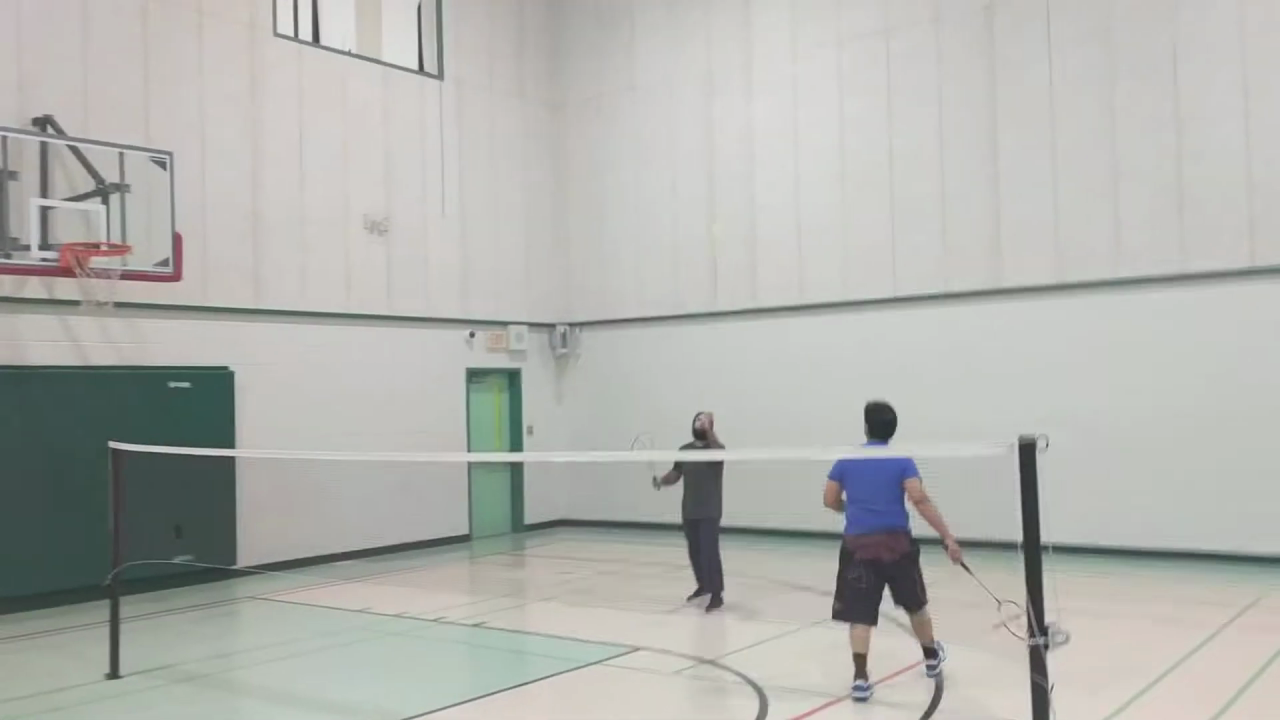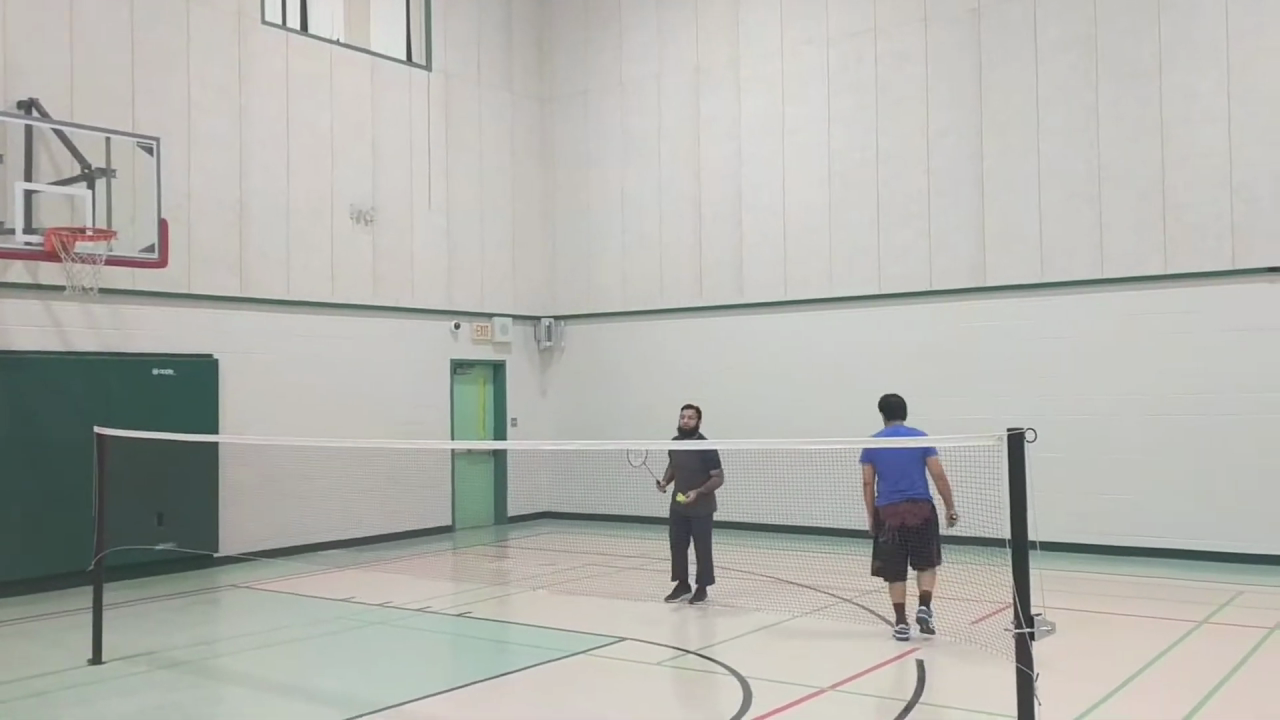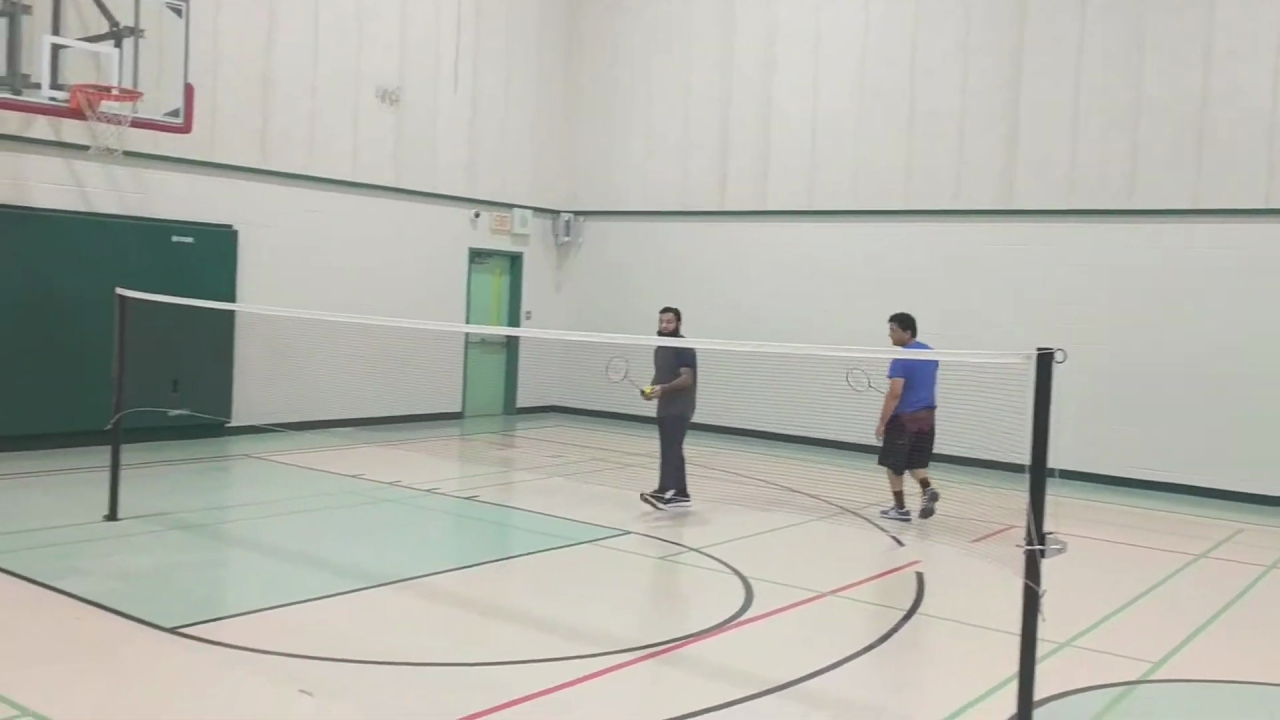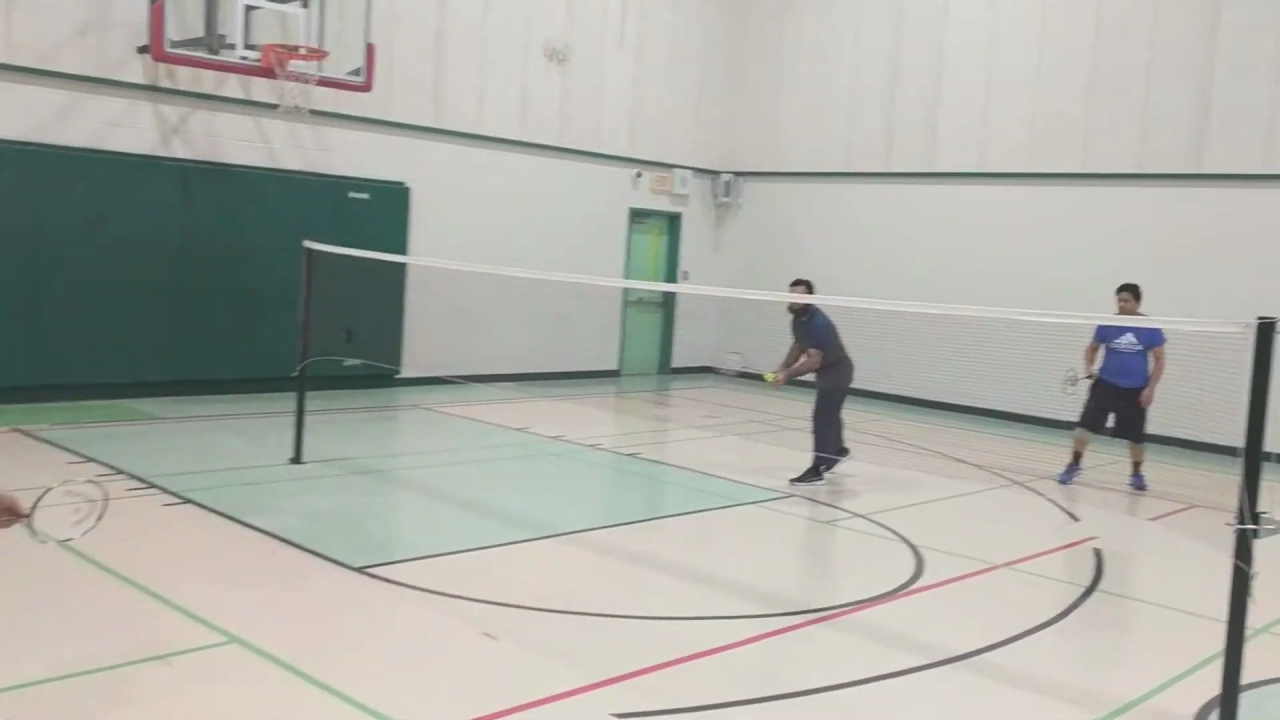
dt=1s
person 1, frame 1
left shoulder: (846, 460)
right shoulder: (902, 461)
left elbow: (830, 501)
right elbow: (920, 501)
right wrist: (949, 539)
left hip: (858, 543)
right hip: (897, 541)
left knee: (860, 615)
right knee: (915, 604)
left ankle: (861, 678)
right ankle: (931, 658)
person 1, frame 2
left shoulder: (872, 443)
right shoulder: (921, 438)
left elbow: (868, 484)
right elbow: (939, 476)
left wrist: (871, 515)
right wrist: (950, 509)
left hip: (888, 512)
right hip: (920, 509)
left knee: (895, 571)
right knee: (927, 564)
left ankle: (901, 624)
right ankle: (924, 607)
person 1, frame 3
left shoulder: (901, 359)
right shoulder: (930, 353)
left elbow: (894, 394)
left wrist: (882, 422)
left hip: (904, 418)
right hip: (927, 416)
left knee: (893, 463)
right knee: (917, 463)
left ankle: (901, 508)
right ankle: (928, 490)
person 1, frame 4
left shoulder: (1150, 327)
right shoulder: (1107, 324)
left elbow: (1159, 360)
right elbow: (1092, 348)
left wrist: (1150, 388)
right wrist: (1088, 368)
left hip: (1136, 390)
right hip: (1105, 385)
left knee: (1136, 435)
right knee: (1086, 424)
left ankle: (1137, 474)
right ankle: (1074, 465)
person 2, frame 1
left shoulder: (715, 447)
right shoulder: (684, 450)
left elbow: (719, 453)
right elbow: (675, 474)
left wrist: (710, 430)
right wrist: (662, 480)
left hip: (709, 511)
right hip: (689, 510)
left knee: (710, 550)
right knee: (695, 549)
left ankle: (716, 594)
right ankle: (704, 585)
person 2, frame 2
left shoulder: (706, 448)
right shoulder: (675, 443)
left elbow: (718, 478)
left wrist: (698, 492)
right wrist: (665, 481)
left hip: (701, 507)
right hip: (678, 505)
left knee: (702, 547)
right knee: (677, 545)
left ankle: (702, 587)
right ankle: (682, 584)
person 2, frame 3
left shoulder: (684, 348)
right shoulder: (660, 349)
left elbow: (686, 378)
left wrist: (664, 388)
right wrist: (652, 389)
left hip: (680, 408)
right hip: (664, 407)
left knee: (670, 449)
right knee: (670, 450)
left ankle: (663, 493)
right ankle: (680, 493)
person 2, frame 4
left shoulder: (818, 323)
right shoulder: (798, 319)
left elbow: (814, 362)
right elbow: (798, 346)
left wrist: (788, 375)
right wrist: (783, 368)
left hip: (836, 372)
right hip: (826, 371)
left knee: (823, 417)
right knee: (828, 415)
left ankle: (816, 471)
right ankle: (838, 450)
